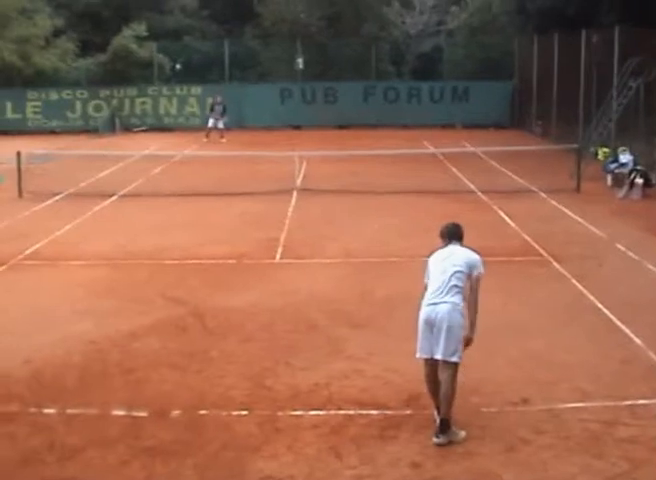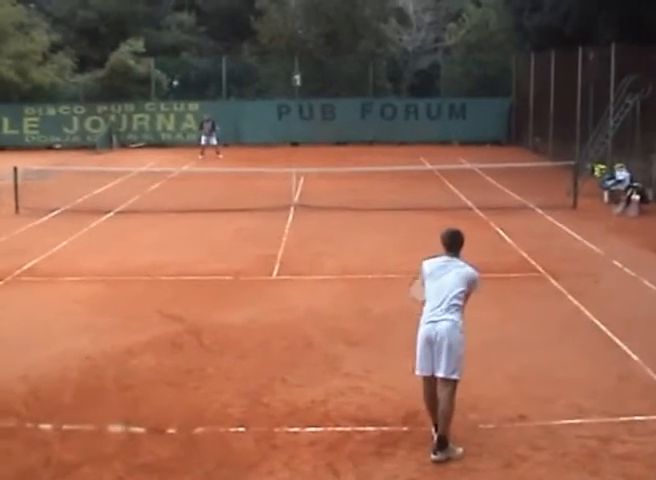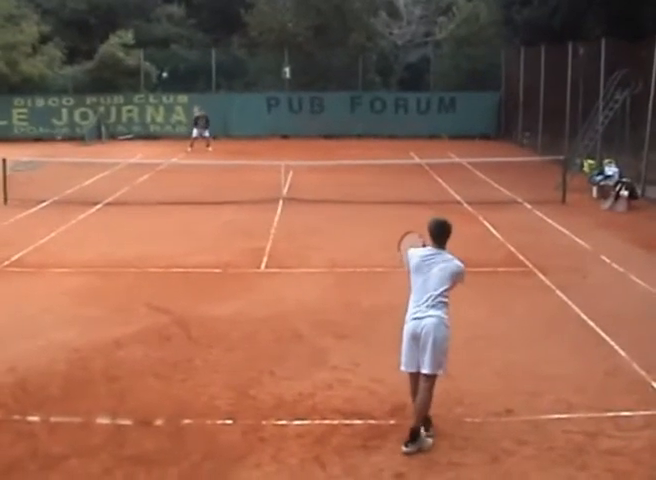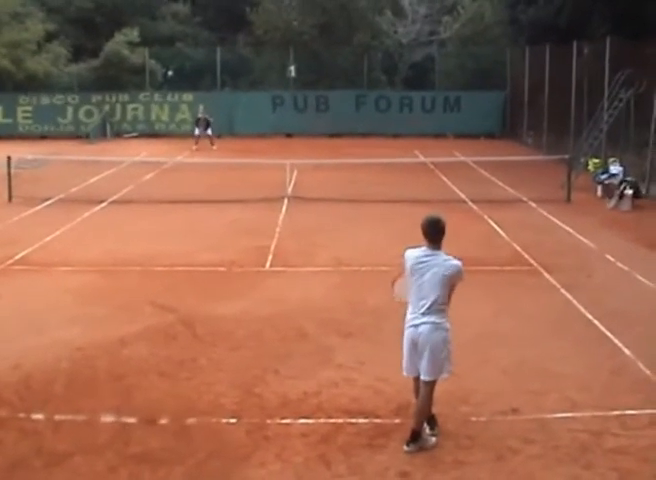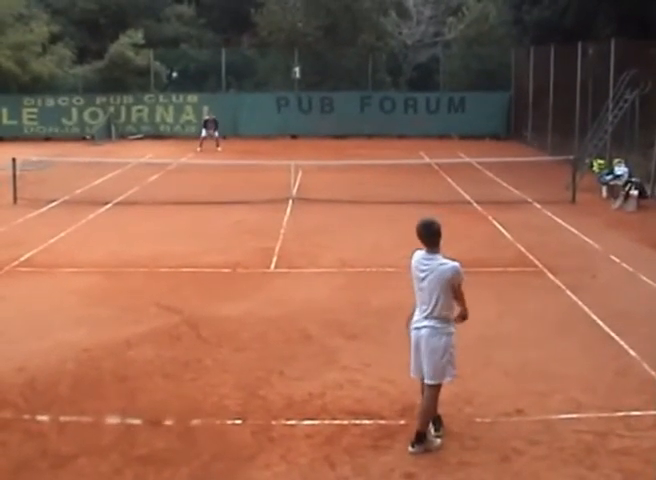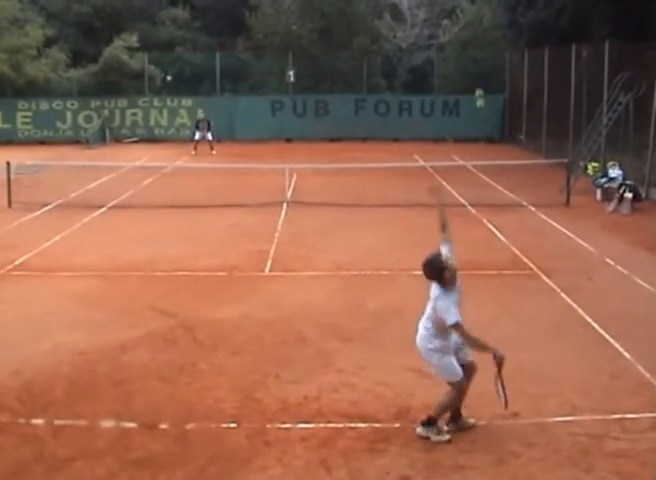
dt=0.7s
person 1, frame 1
left shoulder: (434, 257)
right shoulder: (472, 258)
right elbow: (472, 297)
right wrist: (471, 329)
left hip: (427, 309)
right hip: (450, 311)
left knee: (430, 365)
right knee: (448, 369)
left ankle: (439, 412)
right ankle: (443, 430)
person 1, frame 2
left shoulder: (427, 265)
right shoulder: (470, 273)
left hip: (427, 325)
right hip: (450, 328)
left knee: (429, 382)
right knee: (446, 386)
left ankle: (437, 429)
right ankle: (441, 446)
person 1, frame 3
left shoulder: (413, 254)
right shoulder: (456, 267)
left hip: (413, 321)
right hip: (435, 323)
left knee: (415, 378)
right knee: (426, 381)
left ankle: (424, 421)
right ankle: (413, 438)
person 1, frame 4
left shoulder: (409, 256)
right shoulder: (454, 266)
right elbow: (448, 296)
left hip: (412, 325)
right hip: (435, 328)
left knee: (418, 381)
right knee: (427, 384)
left ankle: (428, 419)
right ankle: (415, 438)
person 1, frame 5
left shoulder: (416, 259)
right shoulder: (451, 268)
right elbow: (457, 294)
right wrist: (464, 311)
left hip: (418, 327)
right hip: (438, 332)
left knee: (427, 383)
right knee: (432, 386)
left ankle: (435, 422)
right ankle: (419, 440)
person 1, frame 6
left shoulder: (443, 264)
right shoulder: (444, 302)
left elbow: (445, 232)
right elbow: (465, 336)
left wrist: (442, 208)
right wrist: (493, 351)
left hip: (444, 336)
right hip: (434, 344)
left knee: (469, 368)
right knee: (459, 386)
left ankle: (455, 419)
right ankle: (428, 424)
